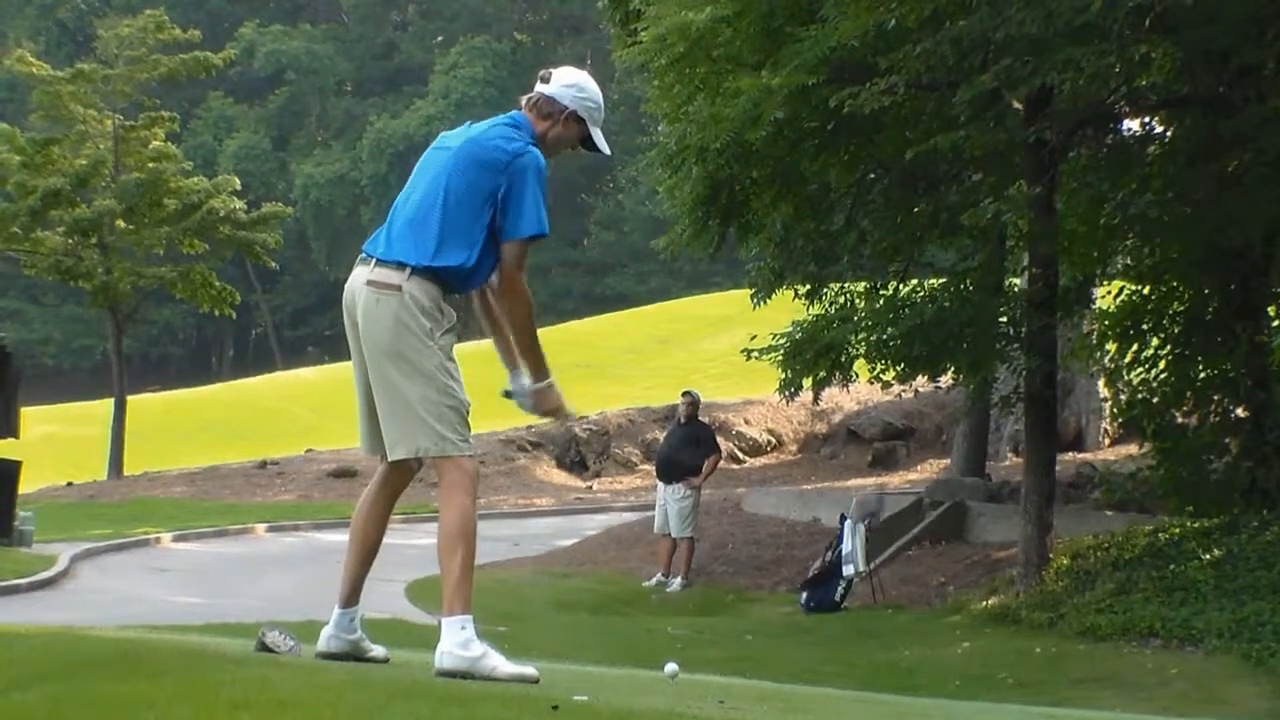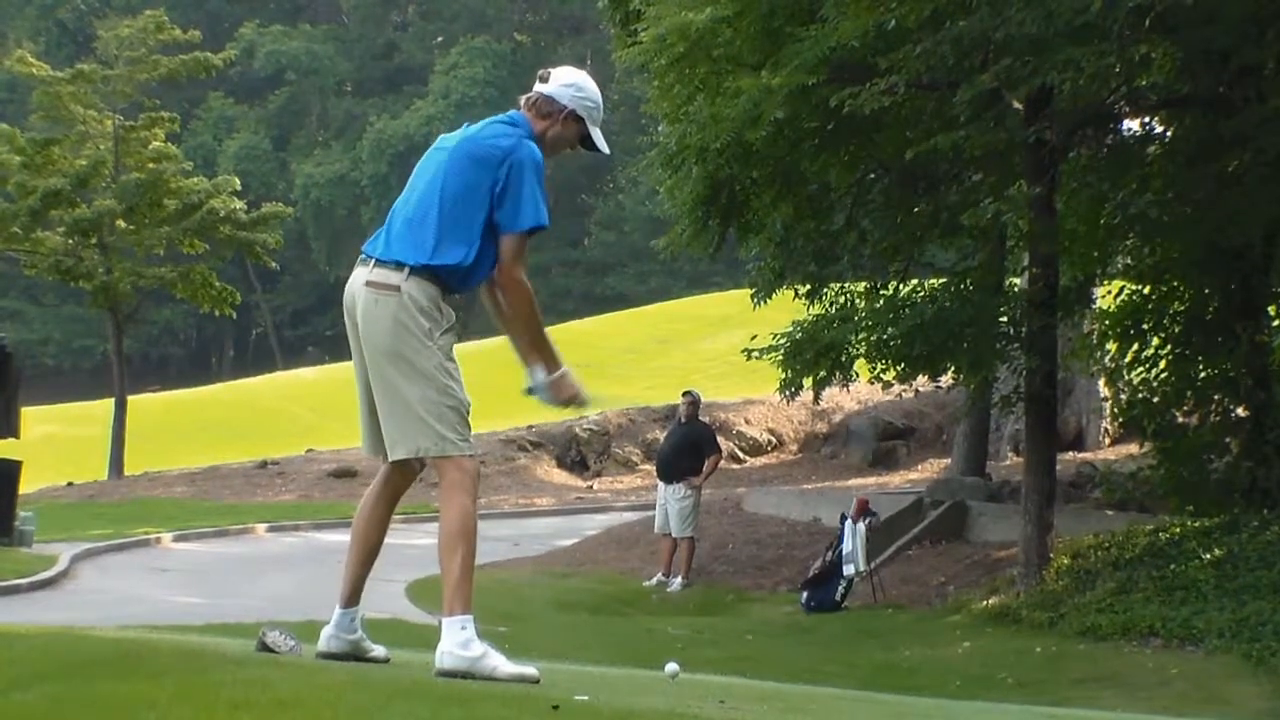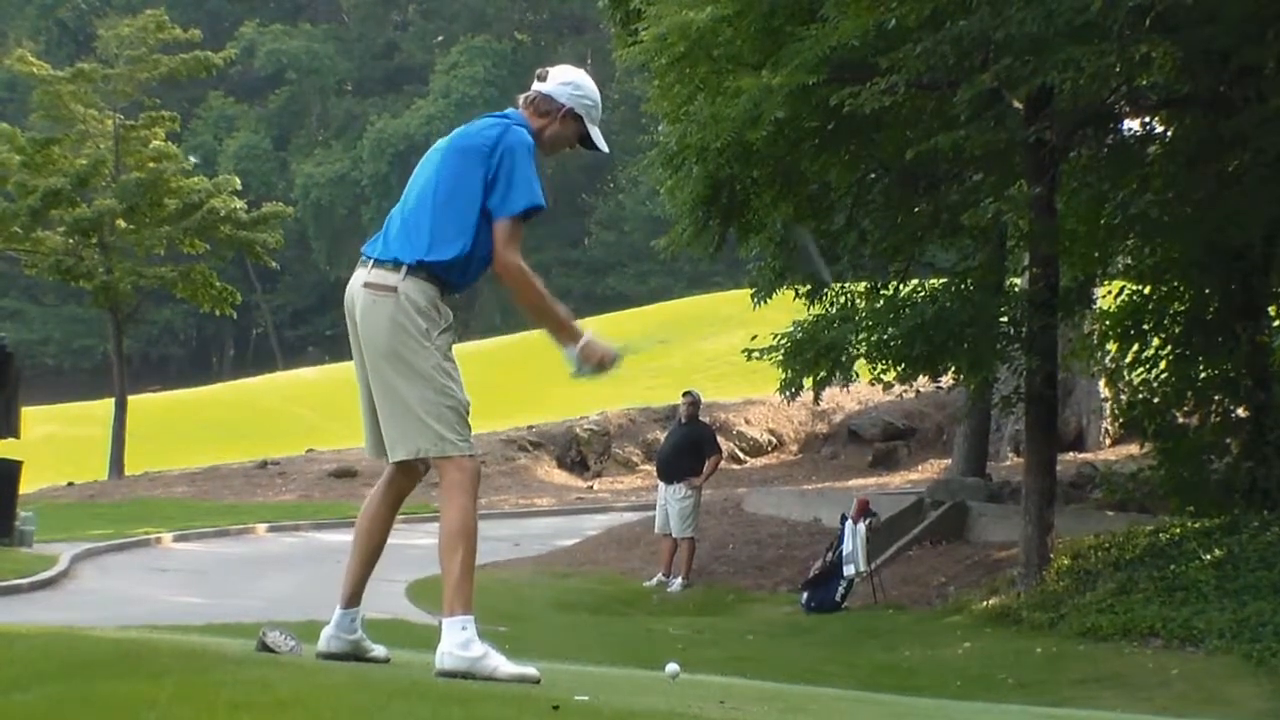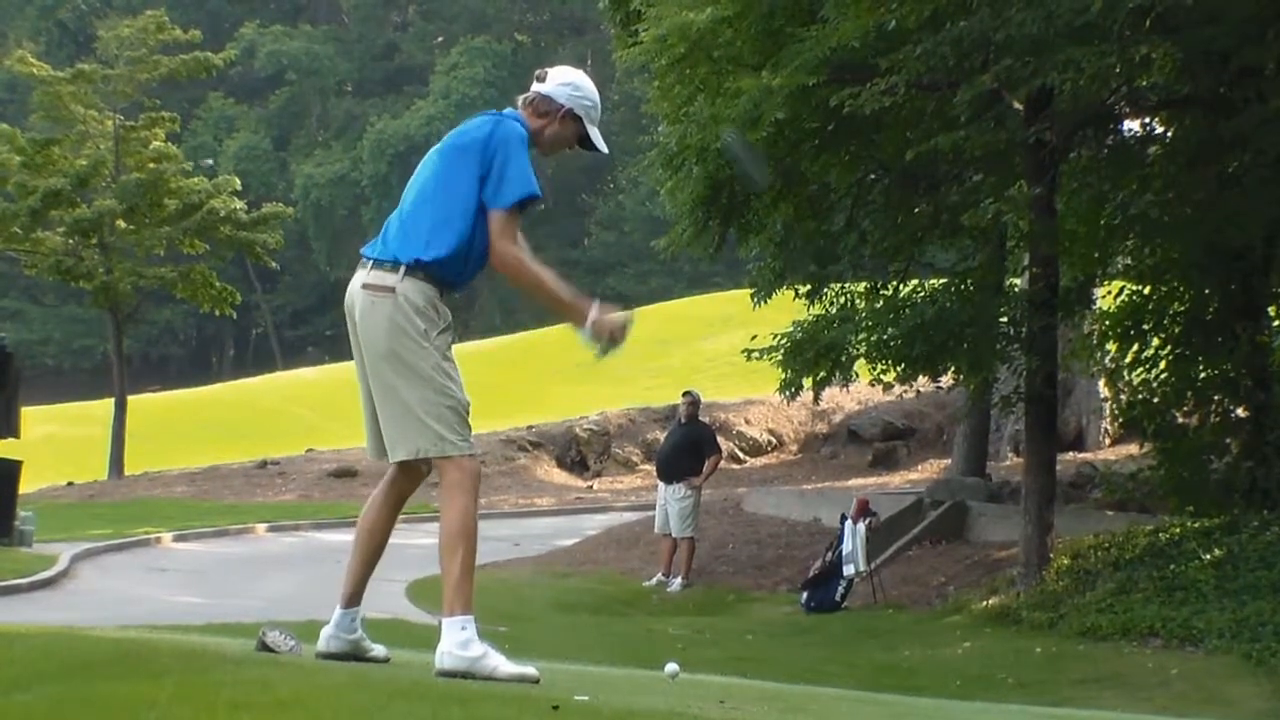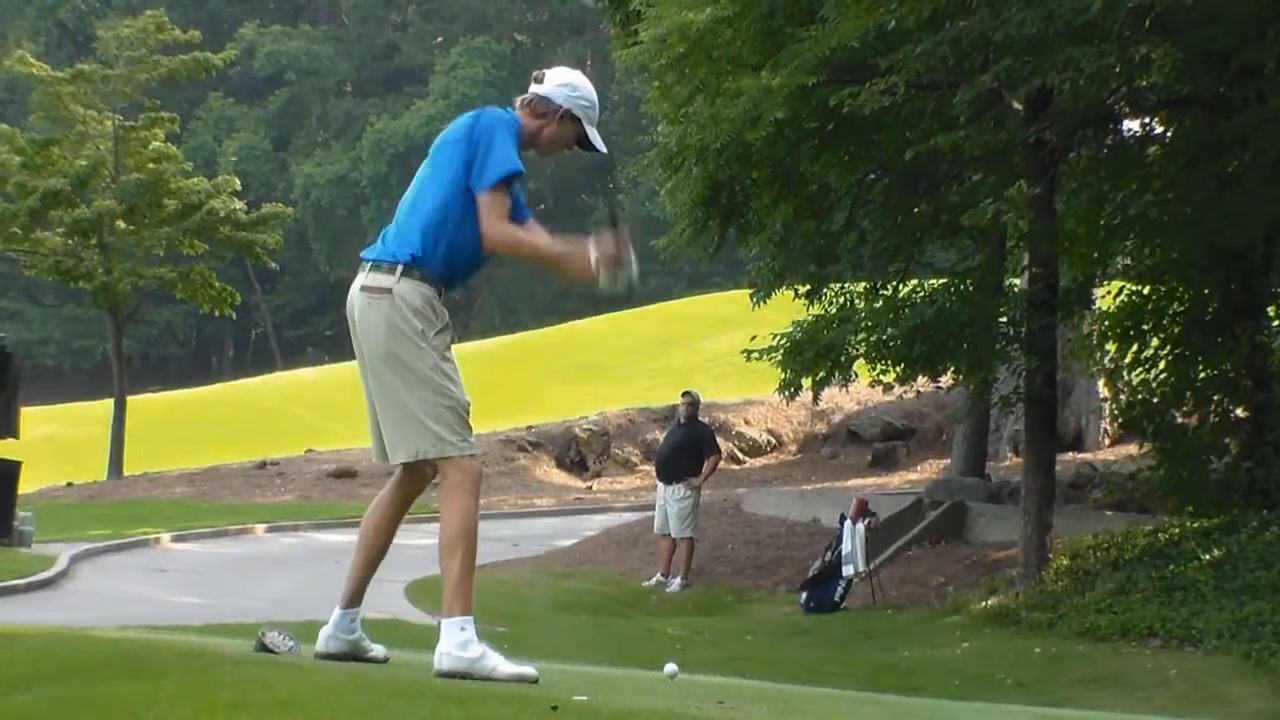
dt=0.4s
person 1, frame 1
left shoulder: (466, 136)
right shoulder: (523, 158)
left elbow: (478, 270)
right elbow: (511, 281)
left wrist: (513, 369)
right wrist: (539, 380)
left hip: (368, 287)
right hip: (406, 301)
left knee: (396, 466)
right knee: (457, 469)
left ankle: (342, 625)
right ankle: (458, 640)
person 1, frame 2
left shoulder: (470, 137)
right shoulder: (520, 152)
left elbow: (486, 274)
right elbow: (510, 276)
left wrist: (530, 365)
right wrist: (554, 370)
left hip: (370, 288)
right hip: (405, 300)
left knee: (400, 466)
right knee: (458, 467)
left ankle: (342, 626)
right ankle: (458, 639)
person 1, frame 3
left shoulder: (477, 135)
right shoulder: (512, 140)
left elbow: (493, 256)
right elbow: (507, 262)
left wrist: (565, 333)
right wrist: (577, 340)
left hip: (374, 291)
right hip: (405, 299)
left knee: (404, 467)
right knee: (458, 468)
left ankle: (344, 625)
right ankle: (459, 640)
person 1, frame 4
left shoulder: (480, 137)
right shoulder: (506, 135)
left elbow: (520, 259)
right elbow: (504, 254)
left wrist: (586, 310)
right wrist: (586, 316)
left hip: (377, 293)
right hip: (403, 298)
left knee: (407, 468)
right knee: (459, 467)
left ankle: (343, 625)
right ankle: (459, 639)
person 1, frame 5
left shoulder: (492, 149)
right shoulder: (492, 126)
left elbow: (539, 245)
right elbow: (495, 235)
left wrist: (595, 253)
right wrist: (589, 254)
left hip: (384, 297)
right hip: (402, 299)
left knee: (415, 471)
right knee: (459, 468)
left ankle: (343, 625)
right ankle: (458, 640)
person 2, frame 1
left shoulder: (701, 430)
right shoulder: (676, 425)
left elbow: (715, 456)
left wrist: (700, 479)
right wrist: (661, 480)
left hip: (682, 489)
right hip: (664, 486)
left knee: (683, 534)
right knee: (664, 532)
left ankle: (683, 577)
right ankle: (664, 574)
person 2, frame 2
left shoulder: (701, 429)
right shoulder: (676, 425)
left elbow: (715, 456)
left wrist: (700, 479)
right wrist: (661, 481)
left hip: (683, 489)
right hip: (664, 486)
left knee: (684, 534)
right knee: (665, 532)
left ankle: (683, 577)
right ankle: (664, 574)
person 2, frame 3
left shoulder: (702, 430)
right shoulder: (677, 426)
left elbow: (716, 456)
left wrist: (701, 479)
right wrist: (662, 480)
left hip: (683, 489)
right hip: (665, 486)
left knee: (684, 534)
right knee: (666, 532)
left ankle: (684, 578)
right ankle: (665, 574)
person 2, frame 4
left shoulder: (702, 430)
right shoulder: (676, 426)
left elbow: (715, 456)
left wrist: (701, 479)
right wrist: (661, 480)
left hip: (683, 489)
right hip: (664, 486)
left knee: (684, 534)
right knee: (665, 532)
left ankle: (683, 577)
right ankle: (664, 574)
person 2, frame 5
left shoulder: (701, 430)
right shoulder: (676, 426)
left elbow: (715, 456)
left wrist: (700, 479)
right wrist: (661, 480)
left hip: (682, 489)
right hip: (664, 486)
left knee: (683, 534)
right knee: (665, 532)
left ankle: (682, 578)
right ankle: (664, 574)
